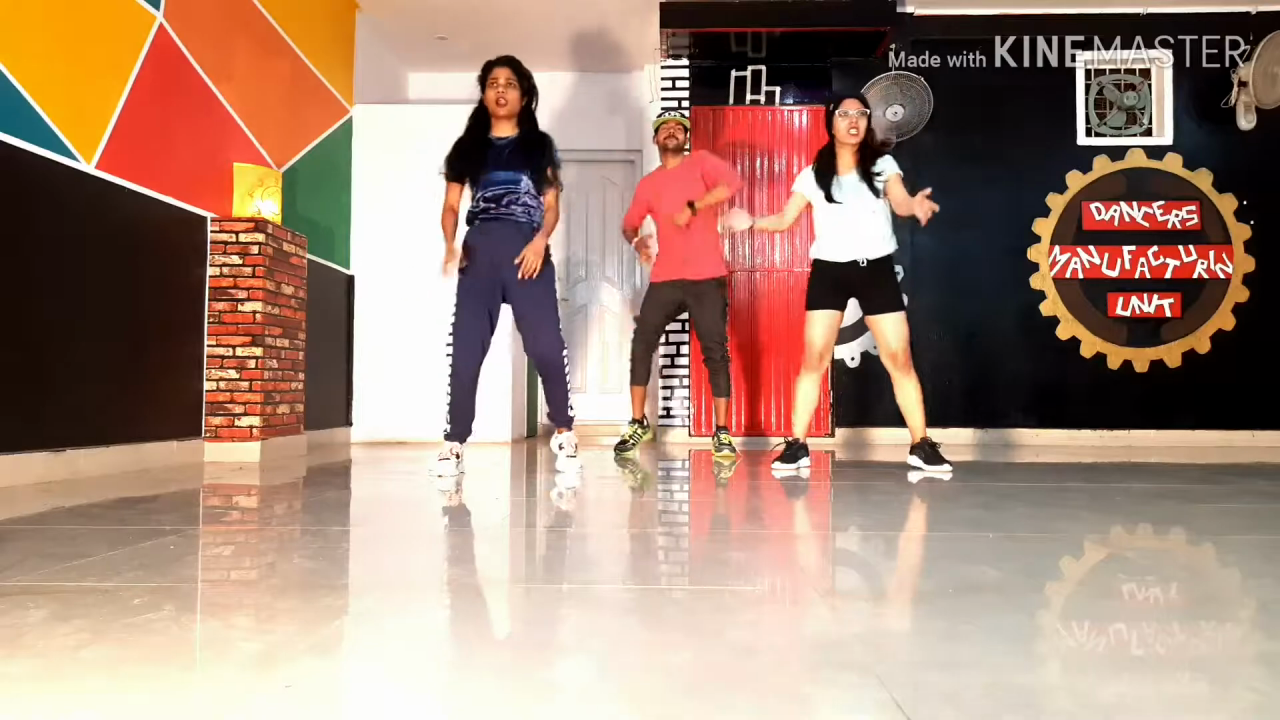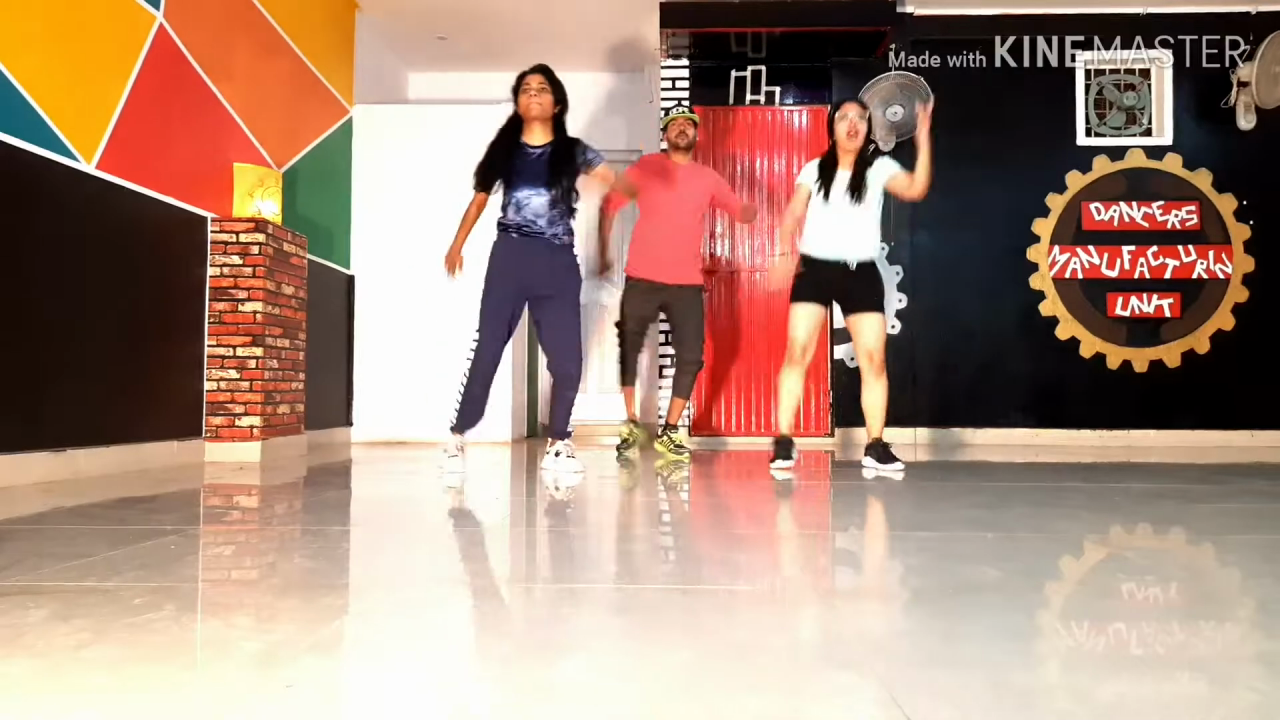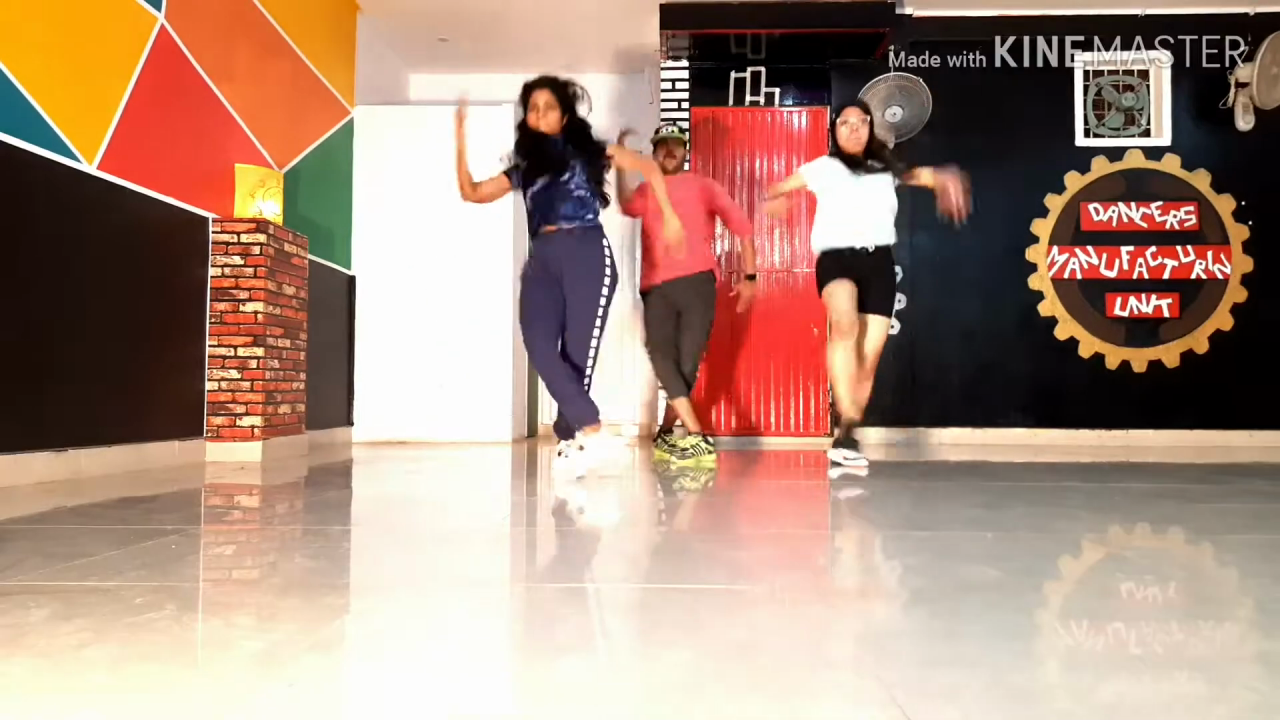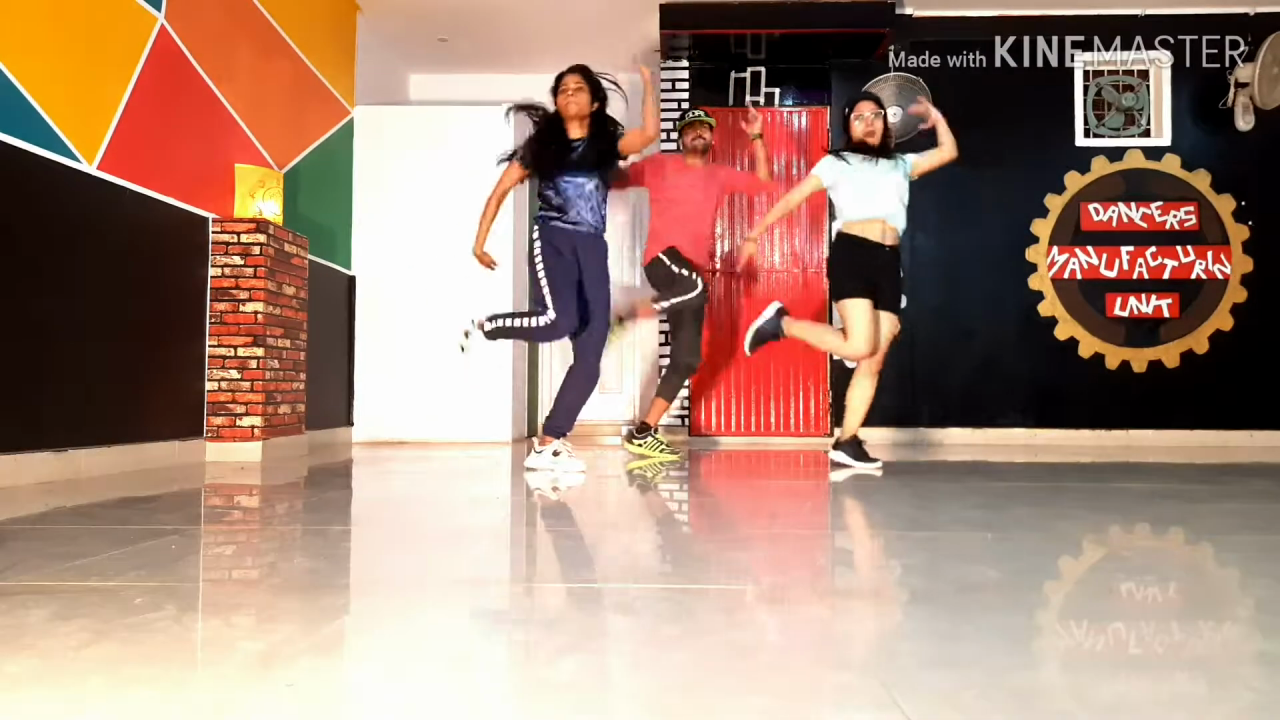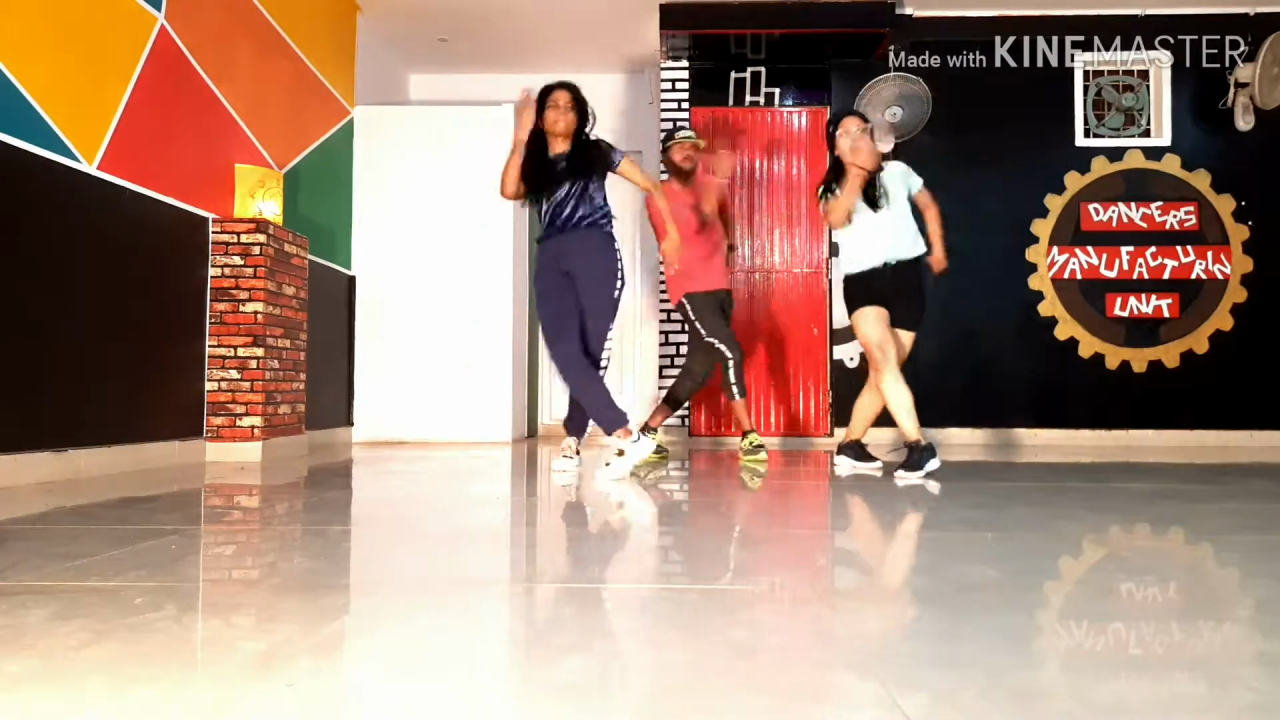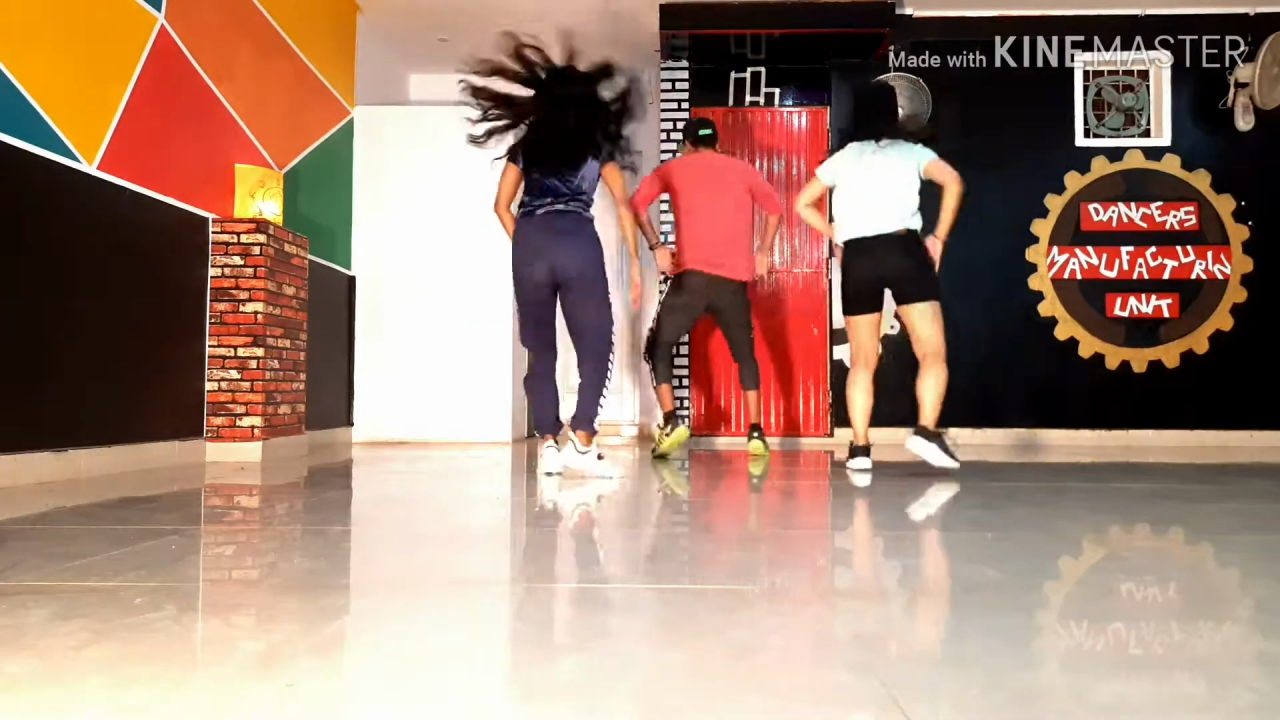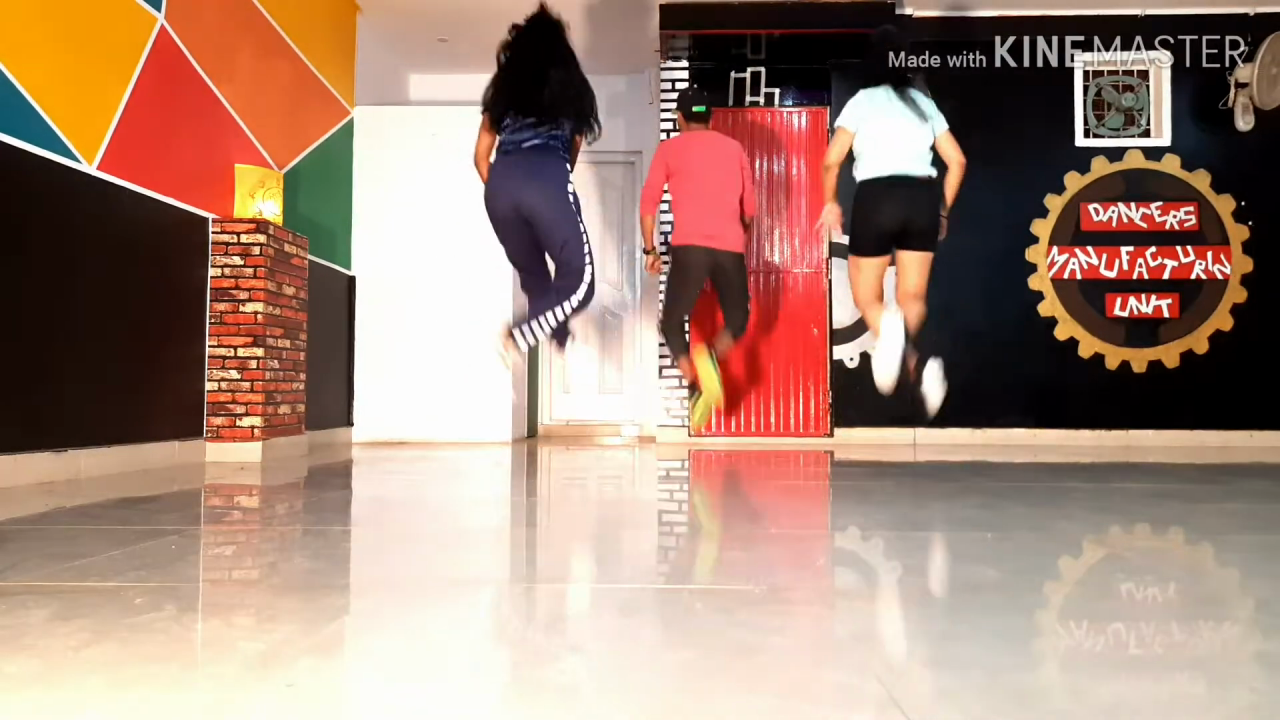
dt=0.4s
person 1, frame 1
left shoulder: (540, 145)
right shoulder: (468, 146)
left elbow: (552, 206)
right elbow: (450, 205)
left wrist: (541, 241)
right wrist: (451, 244)
left hip: (527, 253)
right hip: (481, 250)
left knee: (547, 345)
right knee: (466, 349)
left ankle: (563, 431)
right ankle: (454, 444)
person 1, frame 2
left shoulder: (574, 152)
right shoulder: (503, 151)
left elbow: (617, 187)
right elbow: (479, 200)
left wrist: (618, 184)
right wrist: (457, 245)
left hip: (557, 263)
right hip: (510, 257)
left knee: (568, 362)
right knee: (487, 351)
left ankle: (558, 443)
right ankle: (458, 437)
person 1, frame 3
left shoulder: (589, 148)
right shoulder: (524, 165)
left elbow: (645, 166)
right elbow: (472, 194)
left wrist: (668, 214)
right wrist: (460, 141)
left hip: (589, 252)
right hip: (545, 258)
left knee: (580, 350)
right knee: (543, 351)
left ankle: (569, 439)
right ankle: (590, 432)
person 1, frame 4
left shoulder: (608, 142)
right shoulder: (541, 145)
left elbow: (648, 135)
right elbow: (499, 191)
left wrist: (649, 90)
right wrist: (480, 240)
left hip: (592, 251)
right hip: (551, 242)
left knee: (591, 357)
right knee: (558, 318)
left ankle: (550, 443)
right ankle: (485, 328)
person 1, frame 5
left shoulder: (598, 153)
right shoulder: (533, 167)
left elbow: (650, 186)
right elbow: (509, 190)
left wrist: (670, 235)
right wrist: (519, 137)
left hip: (596, 252)
right hip: (552, 259)
left knee: (591, 353)
right knee: (565, 351)
left ankle: (572, 439)
right ankle: (625, 436)
person 1, frame 6
left shoulder: (527, 142)
right shoulder: (598, 143)
left elbow: (502, 205)
right elbow: (622, 204)
right wrist: (634, 263)
left hip: (530, 246)
right hip: (578, 243)
left knee: (540, 353)
right knee: (596, 349)
left ankle: (549, 443)
right ankle: (582, 441)
person 1, frame 7
left shoulder: (501, 86)
right shoulder: (571, 87)
left elbow: (481, 157)
right elbow: (575, 146)
left hip: (502, 188)
right hip: (547, 180)
left knee: (533, 277)
right knee: (578, 281)
right ankle: (520, 335)
person 2, frame 1
left shoulder: (883, 165)
right shoulder: (814, 175)
left elbow: (899, 202)
right elbow: (784, 220)
left wrist: (914, 205)
right wrist: (752, 223)
left hip: (876, 270)
right hip: (829, 270)
left knee: (900, 360)
right knee: (814, 359)
left ankle: (922, 445)
right ankle: (797, 444)
person 2, frame 2
left shoulder: (880, 168)
right shoulder: (814, 171)
left elbow: (917, 190)
right elbow: (792, 215)
left wrist: (923, 138)
right wrist: (787, 255)
left hip: (862, 273)
right hip: (815, 269)
left knee: (874, 363)
right knee: (797, 353)
left ankle: (876, 445)
right ankle: (784, 440)
person 2, frame 3
left shoulder: (885, 169)
right shoulder: (823, 167)
left elbow: (932, 175)
right elbow: (780, 189)
left wrist: (950, 182)
right wrist: (774, 199)
left hip: (877, 264)
right hip: (836, 261)
left knee: (868, 362)
right knee: (844, 326)
left ankle: (844, 439)
right ankle: (848, 421)
person 2, frame 4
left shoulder: (898, 164)
right shoulder: (835, 163)
left elbow: (949, 151)
right elbow: (791, 199)
left wrist: (934, 114)
right wrist: (754, 235)
left hip: (888, 263)
right hip: (851, 255)
left knee: (874, 361)
right knee: (859, 348)
left ankle: (847, 441)
right ankle: (781, 323)
person 2, frame 5
left shoulder: (896, 172)
right shoulder: (833, 190)
left elbow: (928, 203)
right elbow: (837, 219)
left wrist: (937, 248)
right wrist: (857, 172)
left hip: (905, 278)
right hip: (863, 282)
left knee: (886, 368)
right knee: (884, 360)
left ankle: (850, 444)
right ankle: (917, 445)
person 2, frame 6
left shoulder: (841, 158)
right shoulder: (911, 151)
left elbow: (802, 205)
right elbow: (953, 182)
left wrist: (838, 237)
right wrist: (938, 237)
left hip: (857, 258)
right hip: (903, 251)
left knee: (862, 363)
right knee: (933, 354)
left ankle: (859, 446)
right ankle: (927, 430)
person 2, frame 7
left shoulder: (862, 100)
right shoulder: (923, 105)
left elbow: (833, 159)
right elbow: (956, 161)
left wrist: (831, 203)
right wrist: (944, 209)
left hip: (874, 198)
right hip: (921, 196)
left knee: (866, 298)
right knee: (911, 298)
left ankle: (898, 345)
right ankle: (910, 345)
person 3, frame 1
left shoulder: (702, 163)
right shoulder: (649, 183)
left elbow: (733, 184)
right elbow: (630, 224)
left wrist: (692, 207)
right wrist: (637, 241)
left hip: (708, 278)
right hip: (665, 278)
left knee: (715, 352)
right knee: (642, 343)
left ankle: (723, 432)
right ankle: (638, 423)
person 3, frame 2
left shoulder: (708, 178)
right shoulder: (645, 167)
left elbow: (741, 212)
right elbow: (610, 205)
left wrist: (748, 212)
right wrist: (604, 252)
left hip: (686, 283)
right hip: (643, 278)
left knee: (691, 358)
right knee: (629, 347)
left ankle: (669, 432)
right ankle: (632, 423)
person 3, frame 3
left shoulder: (705, 187)
right shoulder: (646, 191)
left elbow: (742, 225)
right elbow: (626, 205)
left wrist: (749, 277)
left hip: (698, 280)
right hip: (657, 286)
left knee: (687, 361)
right knee: (661, 354)
left ankle: (667, 434)
right ankle: (695, 435)
person 3, frame 4
left shoulder: (720, 176)
right shoulder: (659, 165)
left elbow: (763, 181)
right elbow: (617, 179)
left wrist: (757, 137)
left hip: (696, 271)
right hip: (666, 257)
left knee: (687, 361)
right knee: (695, 289)
left ankle: (643, 432)
right ankle: (633, 313)
person 3, frame 5
left shoulder: (710, 183)
right shoulder: (660, 198)
right elbow: (699, 225)
left wrist: (729, 247)
right wrist: (716, 186)
left hip: (720, 290)
right hip: (690, 293)
left knee: (698, 368)
right knee: (729, 352)
left ankle: (648, 431)
right ankle: (748, 435)
person 3, frame 6
left shoulder: (672, 169)
right shoulder: (742, 169)
left elbow: (636, 203)
right elbow: (775, 207)
left wrist: (657, 246)
right wrist: (763, 251)
left hip: (692, 274)
right hip: (734, 277)
left knee: (657, 348)
right knee: (744, 353)
left ankle: (671, 421)
right ankle: (756, 431)
person 3, frame 7
left shoulder: (669, 148)
right shoulder: (734, 148)
left elbow: (650, 199)
right elbow: (748, 206)
left wrist: (649, 249)
left hip: (690, 247)
right hip: (731, 250)
left knee: (671, 322)
right knee: (738, 318)
left ankle: (697, 386)
right ankle: (714, 358)
